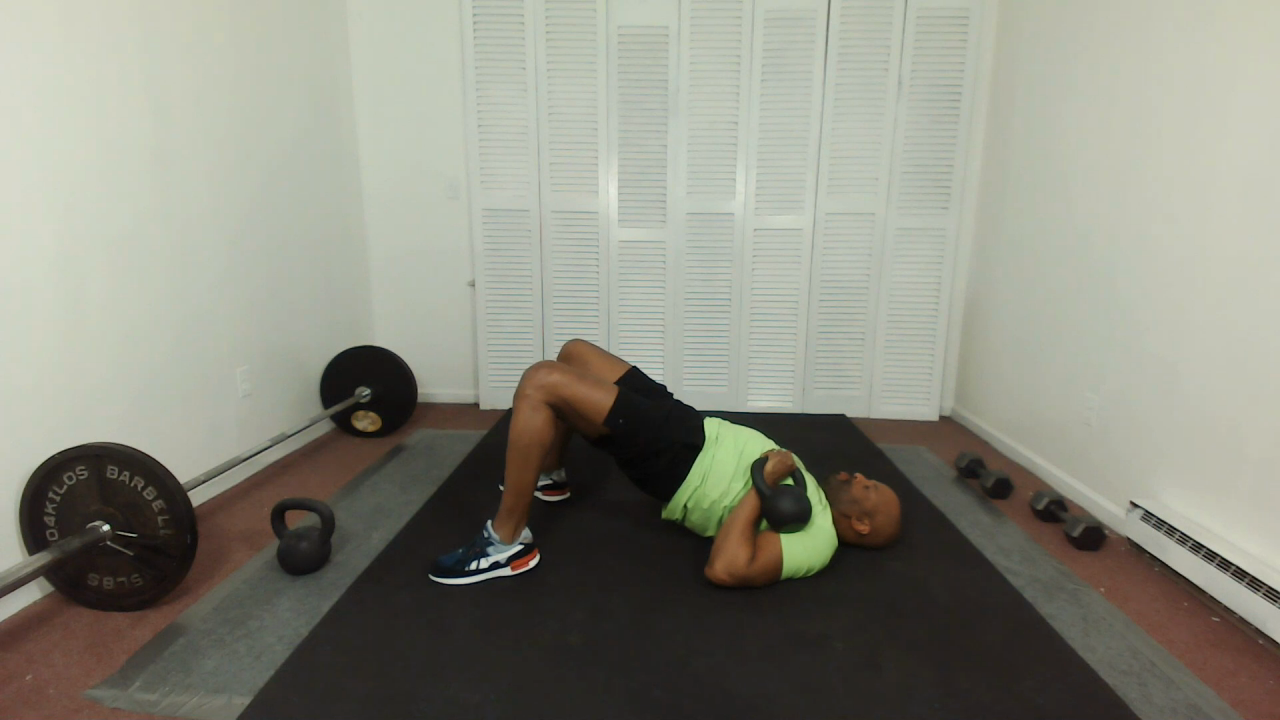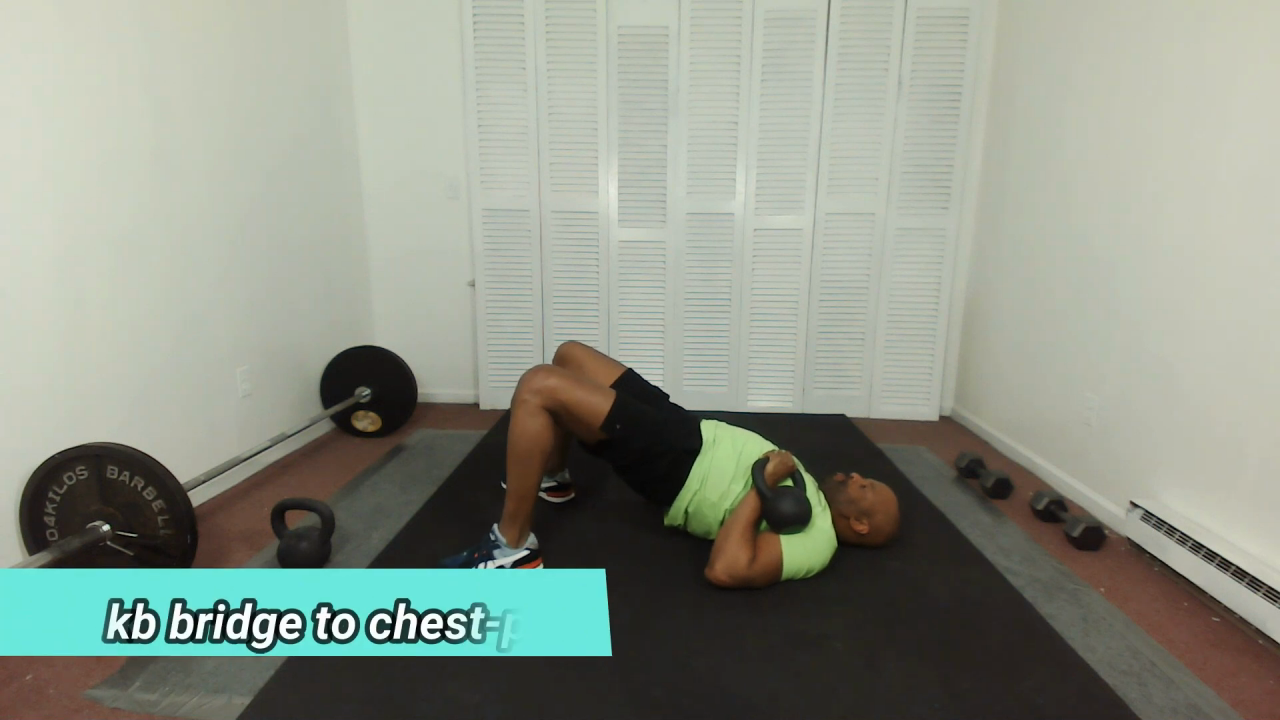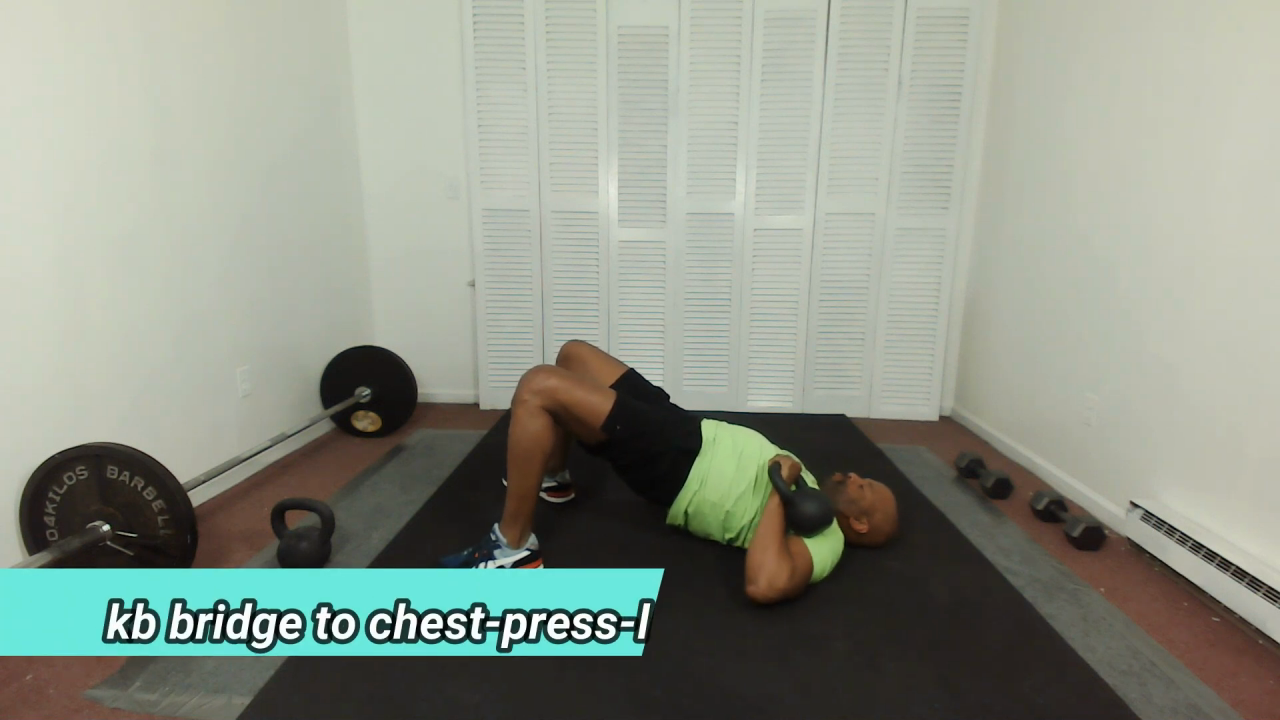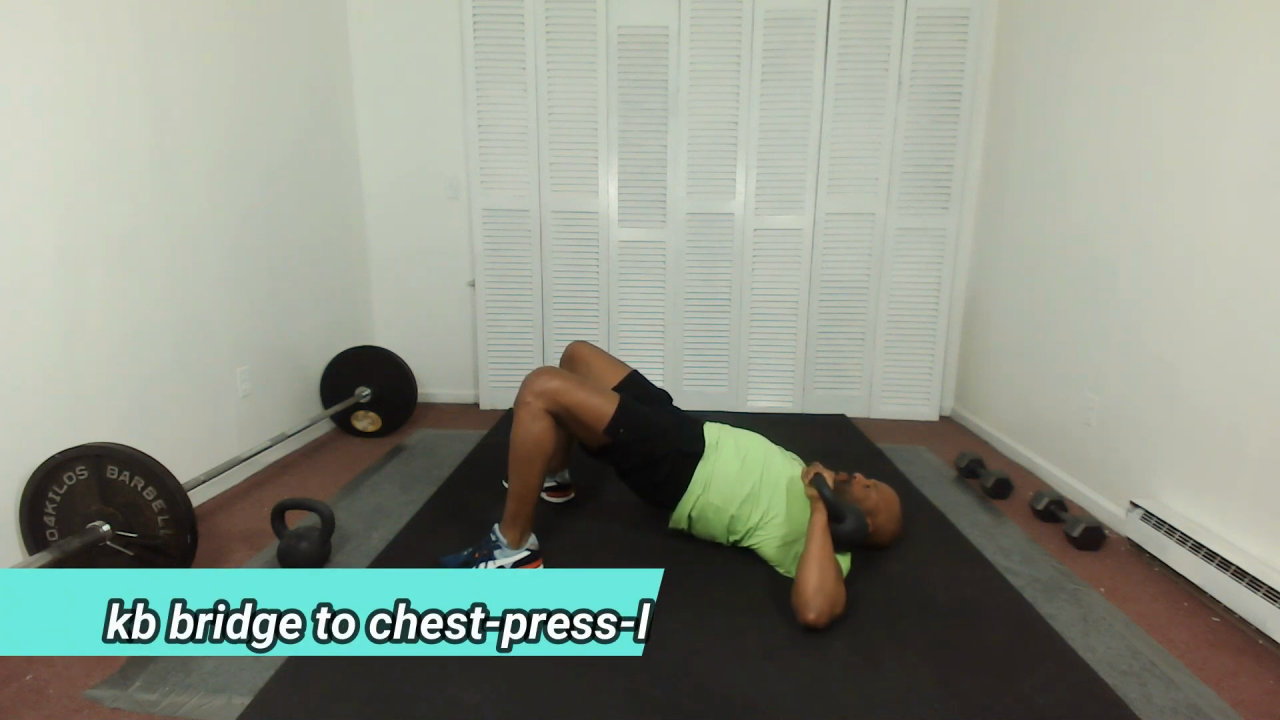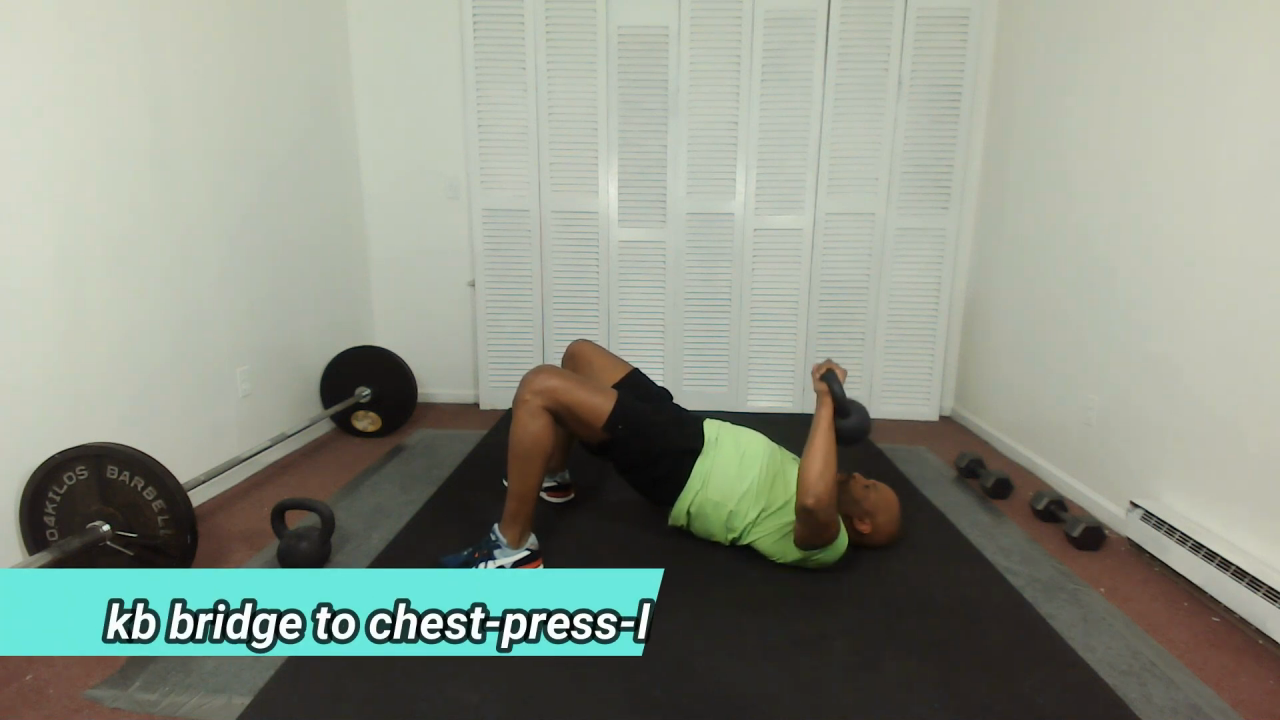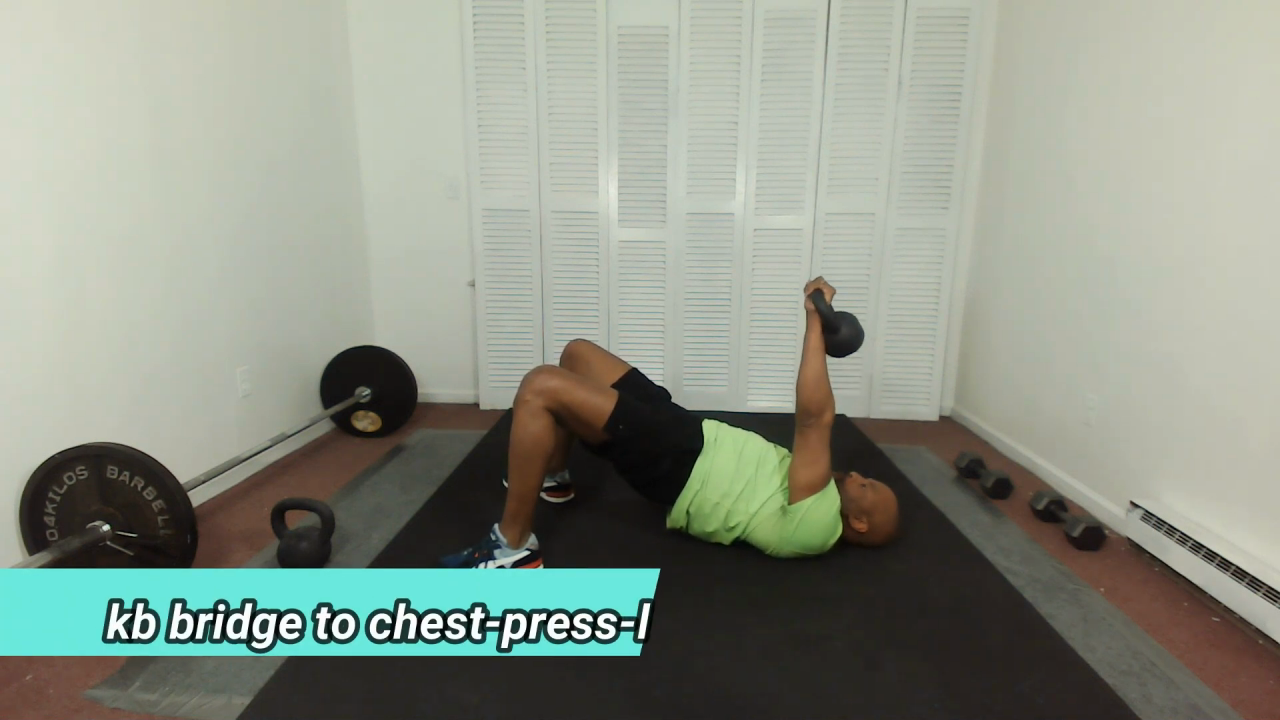
dt=0.7s
person 1, frame 1
left shoulder: (815, 540)
right shoulder: (811, 492)
left elbow: (724, 568)
left wrist: (764, 484)
left hip: (674, 460)
right hip: (691, 432)
left knee: (542, 382)
right knee: (574, 353)
left ankle: (507, 542)
right ankle: (549, 477)
person 1, frame 2
left shoulder: (815, 540)
right shoulder: (811, 493)
left elbow: (723, 569)
left wrist: (762, 484)
left hip: (673, 466)
right hip: (687, 432)
left knee: (538, 386)
right knee: (569, 355)
left ankle: (512, 547)
right ankle: (552, 477)
person 1, frame 3
left shoulder: (822, 540)
right shoulder: (811, 491)
left elbow: (763, 585)
left wrist: (778, 490)
left hip: (673, 464)
right hip: (688, 434)
left knee: (538, 387)
right knee: (573, 353)
left ankle: (513, 546)
right ankle: (552, 479)
person 1, frame 4
left shoulder: (830, 546)
right shoulder: (808, 483)
left elbow: (814, 611)
left wrist: (820, 508)
left hip: (676, 468)
right hip: (690, 435)
left knee: (541, 389)
right knee: (578, 354)
left ankle: (513, 545)
right ankle: (553, 478)
person 1, frame 5
left shoulder: (826, 539)
right shoulder: (821, 507)
left elbow: (814, 496)
left wrist: (826, 398)
left hip: (678, 467)
right hip: (690, 432)
left knee: (540, 388)
right knee: (581, 353)
left ankle: (513, 546)
right ankle: (553, 478)
person 1, frame 6
left shoulder: (818, 522)
right shoulder: (824, 507)
left elbow: (815, 416)
left wrist: (815, 320)
left hip: (675, 466)
right hip: (687, 434)
left knee: (540, 388)
right knee: (578, 352)
left ankle: (513, 546)
right ankle: (552, 477)
